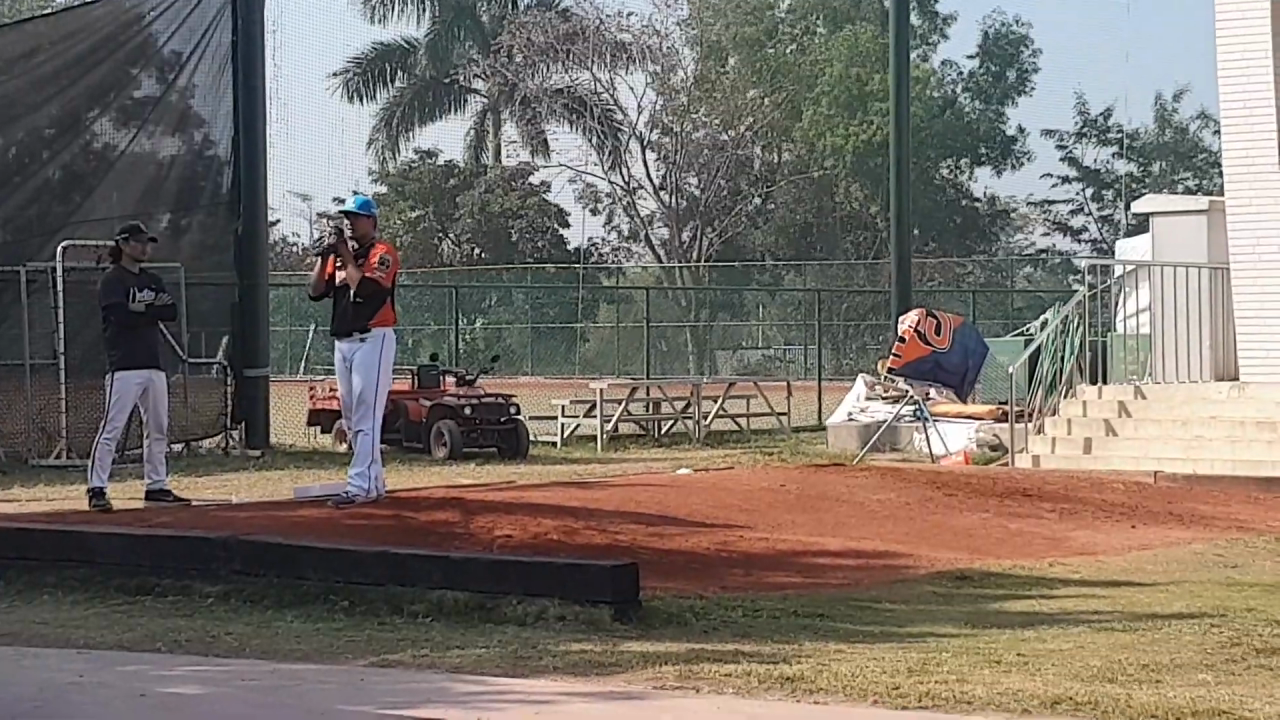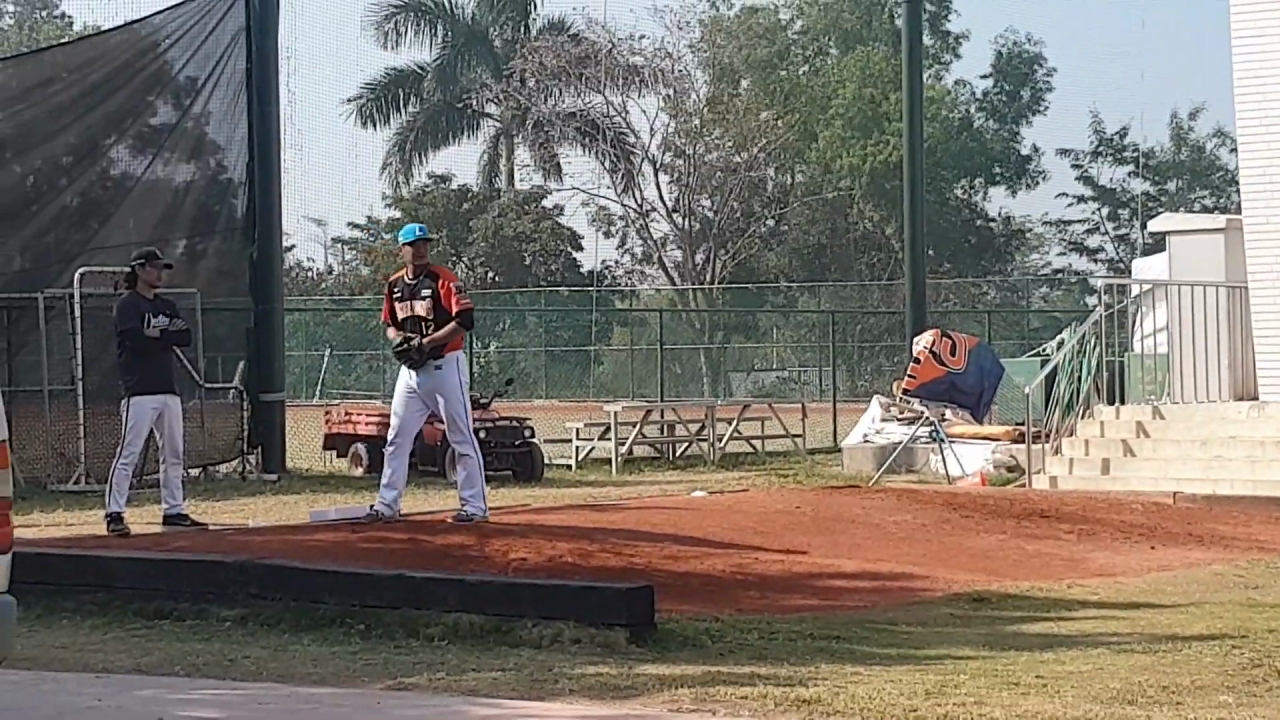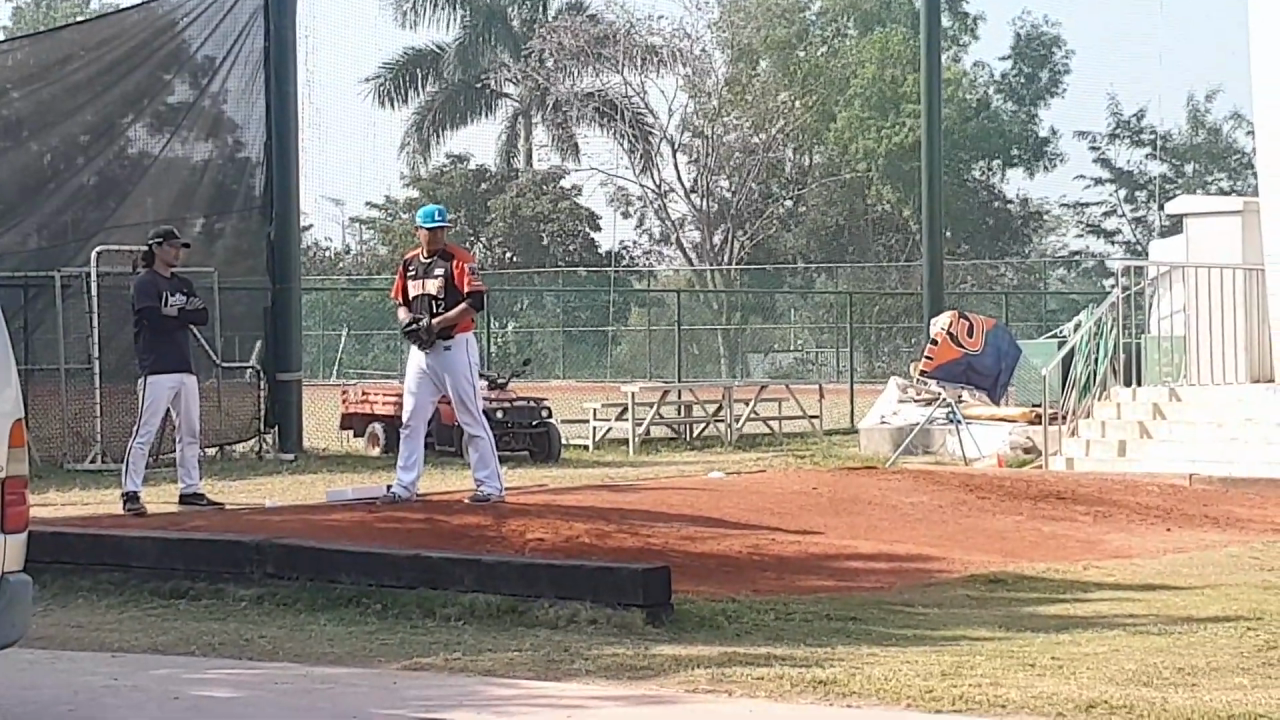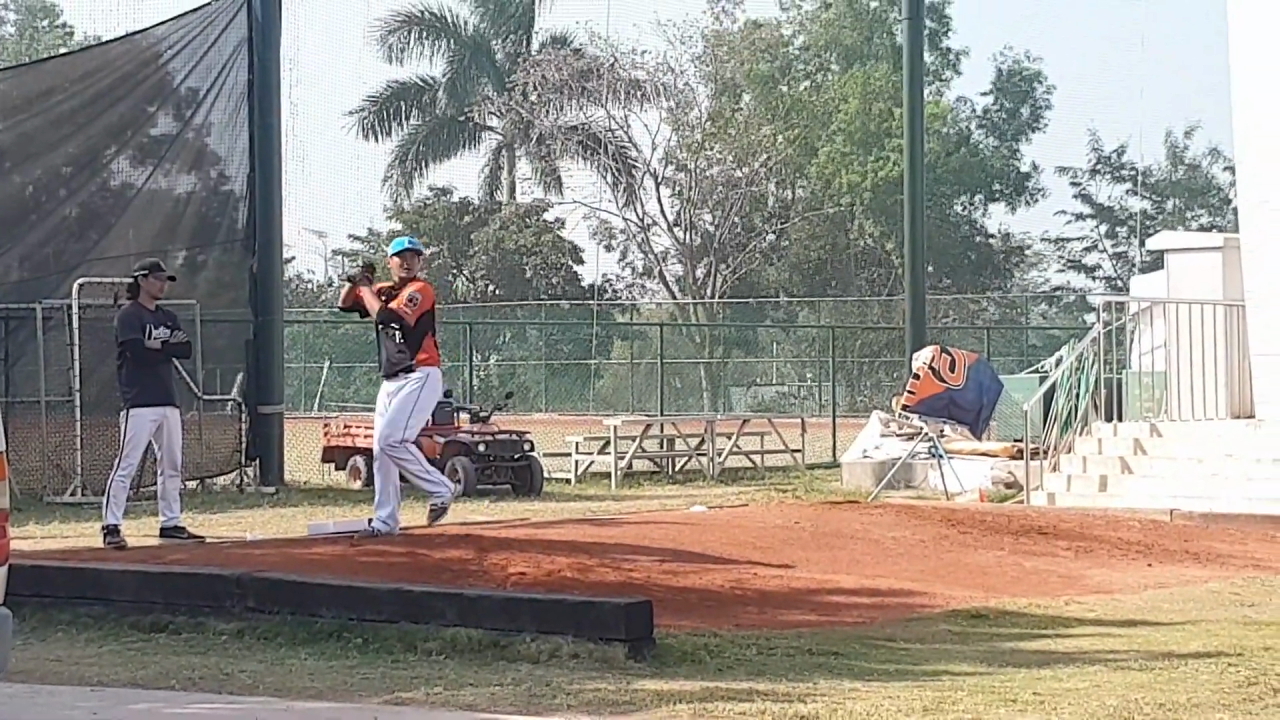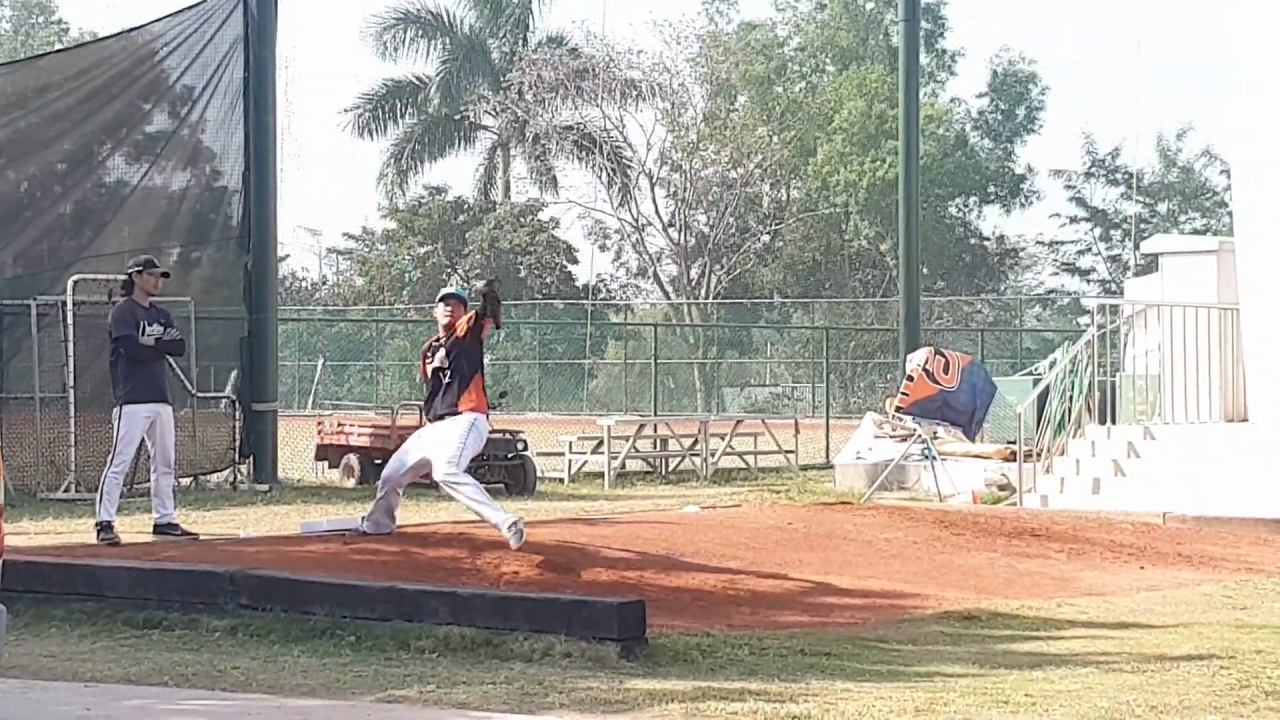
dt=1s
person 1, frame 1
left shoulder: (382, 252)
right shoulder: (339, 254)
left elbow: (365, 288)
right elbow: (316, 293)
left wrist: (345, 253)
right wrist: (324, 257)
left hip: (373, 340)
right hip: (343, 342)
left knee: (365, 415)
right knee: (351, 416)
left ankle: (360, 486)
right ankle: (372, 482)
person 1, frame 2
left shoulder: (445, 279)
right shoulder: (394, 285)
left elbow: (465, 321)
right elbow: (390, 326)
left wrist: (427, 342)
right wrist: (399, 338)
left hip: (445, 366)
right hip: (411, 369)
left knee: (461, 437)
right knee: (398, 437)
left ankle: (475, 505)
right ankle: (386, 505)
person 1, frame 3
left shoulder: (460, 259)
right shoulder: (409, 263)
left elbow: (475, 303)
right elbow: (401, 303)
left wrist: (436, 323)
right wrist: (407, 318)
left hip: (455, 347)
right hip: (421, 350)
left knee: (471, 417)
right knee: (412, 419)
left ankle: (491, 485)
right ankle: (404, 486)
person 1, frame 4
left shoulder: (421, 290)
right shoulder: (387, 289)
left elbow: (386, 316)
right elbow: (346, 304)
left wrist: (365, 288)
right wrist: (355, 283)
left hip: (421, 378)
right hip: (391, 382)
left knee: (395, 445)
right knee: (383, 450)
left ankle: (440, 490)
right ankle: (386, 521)
person 1, frame 5
left shoulder: (468, 331)
right shoulder: (428, 351)
left elbow: (489, 316)
left wrist: (489, 298)
left hip: (466, 423)
right hip: (434, 429)
left knee: (446, 473)
right knee: (392, 474)
left ankle: (508, 524)
right ankle: (378, 524)
person 2, frame 1
left shoulder: (153, 280)
right shoulder: (112, 279)
left elbow: (172, 312)
right elbow: (122, 316)
left wrist: (142, 309)
right wrist: (154, 310)
left hip: (154, 364)
right hip: (124, 366)
left knee: (158, 429)
right knee: (112, 428)
left ankle: (156, 487)
right ankle: (96, 489)
person 2, frame 2
left shoulder: (168, 306)
right shoulder: (127, 304)
left elbow: (186, 337)
right elbow: (137, 341)
left wrist: (157, 334)
right wrist: (168, 335)
left hip: (168, 389)
right hip: (139, 391)
left knee: (174, 454)
right knee: (128, 453)
left ankle: (174, 511)
right ankle: (114, 514)
person 2, frame 3
left shoulder: (184, 284)
right shoulder: (144, 283)
left elbow: (203, 316)
right elbow: (155, 320)
left wrist: (174, 313)
right wrist: (185, 313)
left hip: (185, 368)
right hip: (156, 370)
left knee: (190, 432)
right knee: (145, 432)
left ankle: (190, 491)
right ankle: (130, 493)
person 2, frame 4
left shoulder: (169, 317)
right shoulder: (128, 315)
left elbow: (186, 350)
right elbow: (139, 353)
left wrist: (158, 346)
right wrist: (169, 347)
left hip: (168, 402)
right hip: (139, 403)
left knee: (172, 466)
right knee: (126, 465)
left ankle: (171, 524)
right ankle: (111, 526)
person 2, frame 5
left shoulder: (162, 315)
right shoulder: (122, 311)
left elbow: (180, 347)
right elbow: (132, 349)
left wrist: (152, 342)
right wrist: (163, 344)
left hip: (161, 398)
right hip: (132, 400)
left knee: (165, 463)
right knee: (120, 462)
left ankle: (164, 521)
right ankle: (105, 523)
